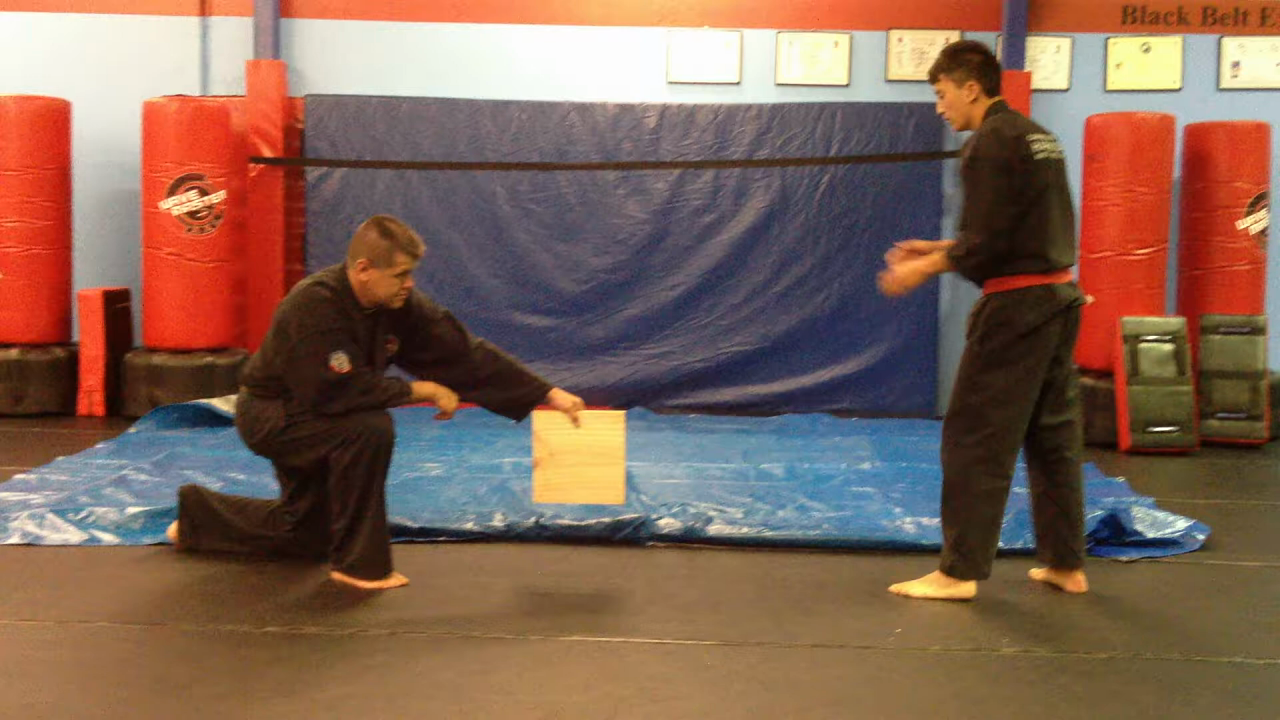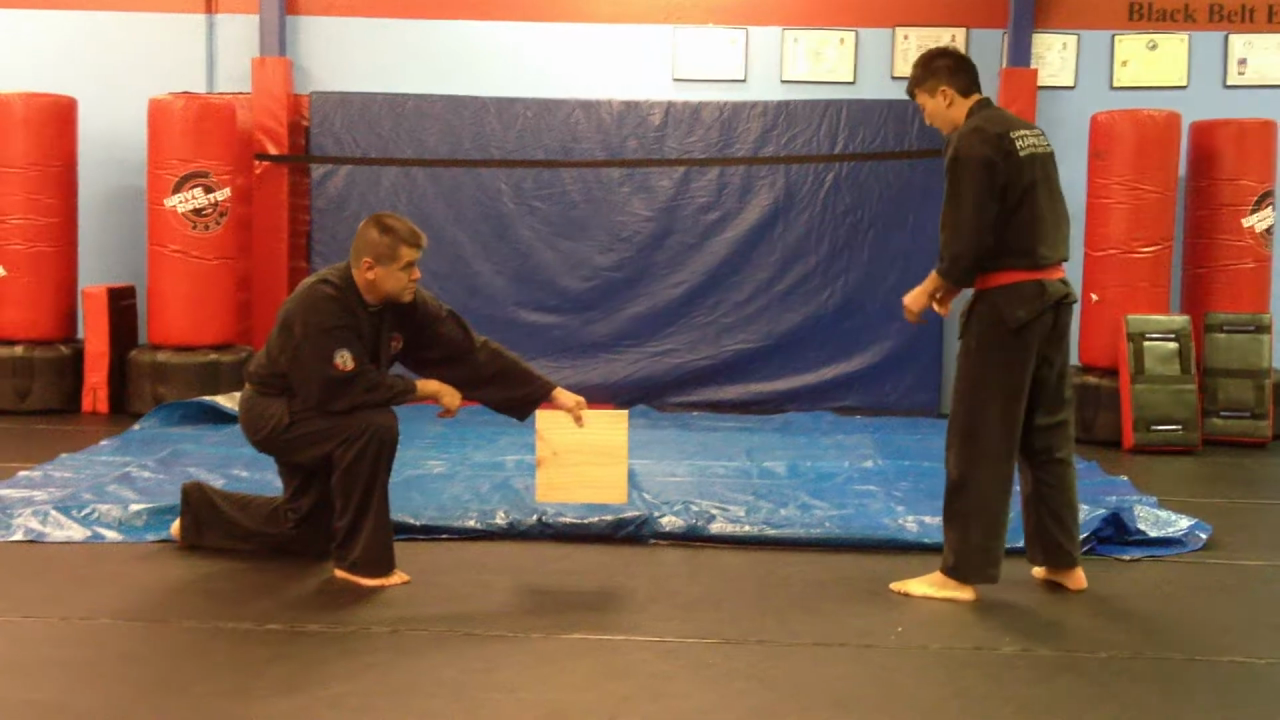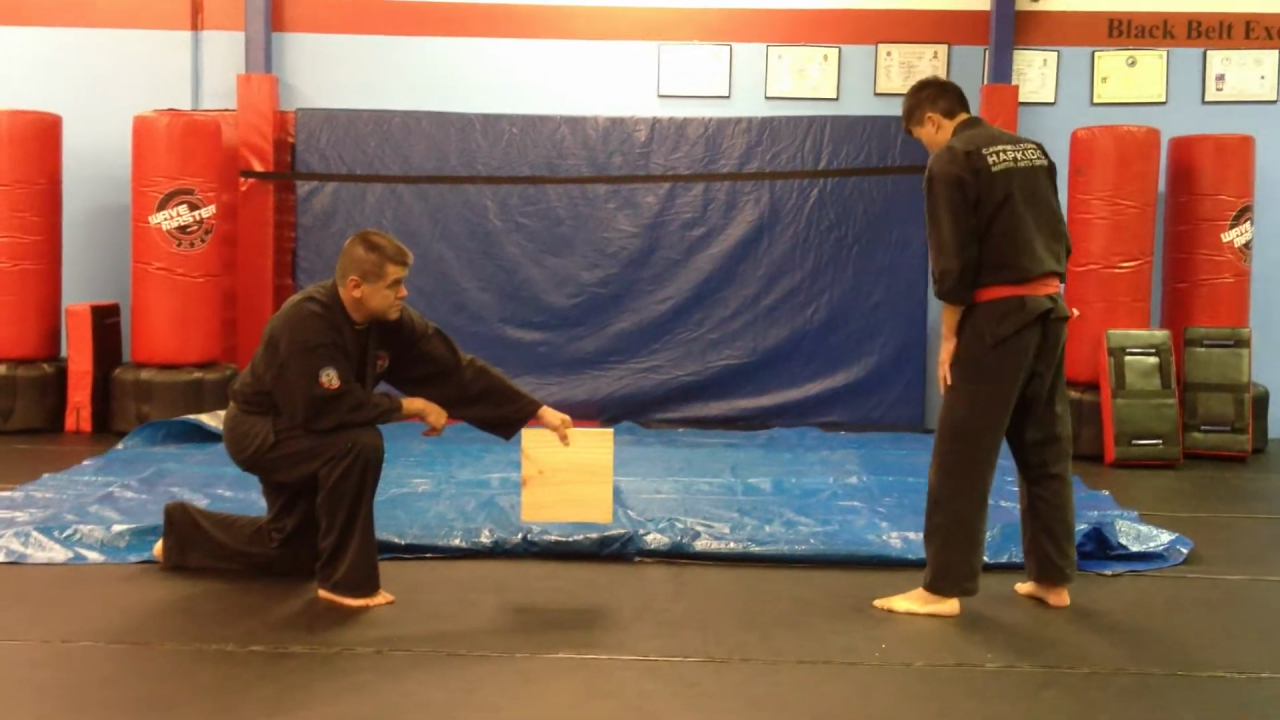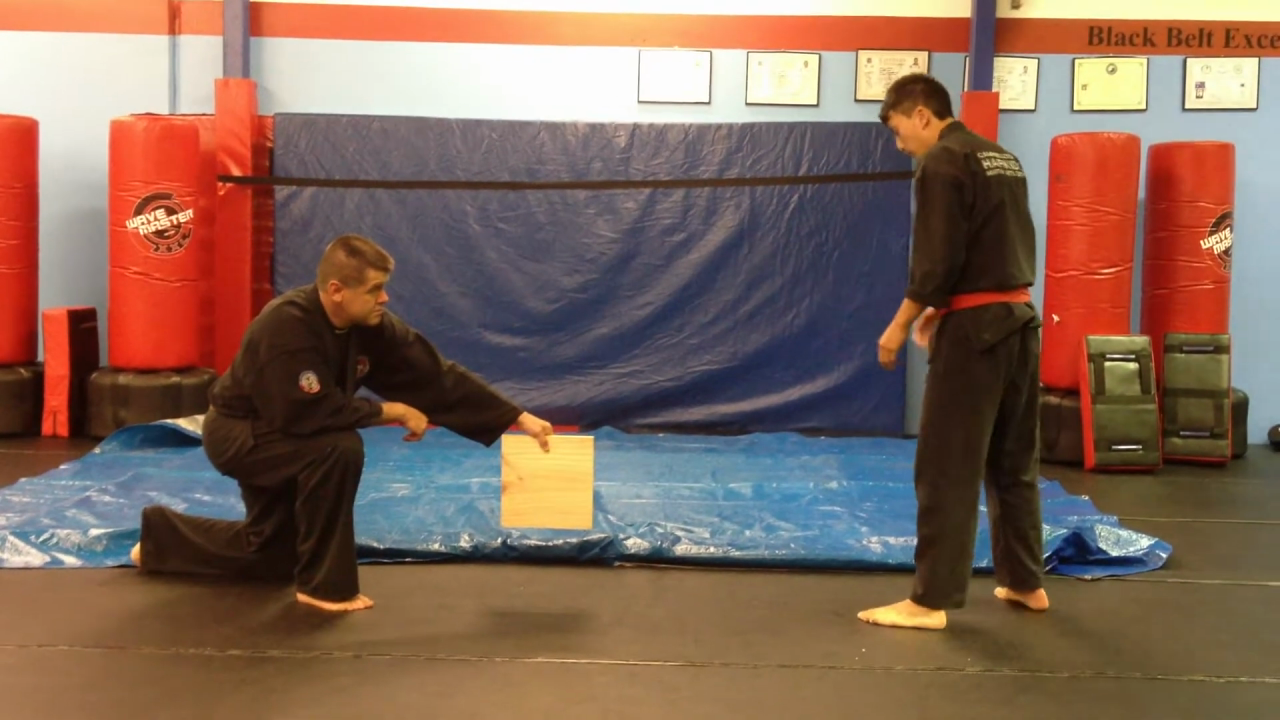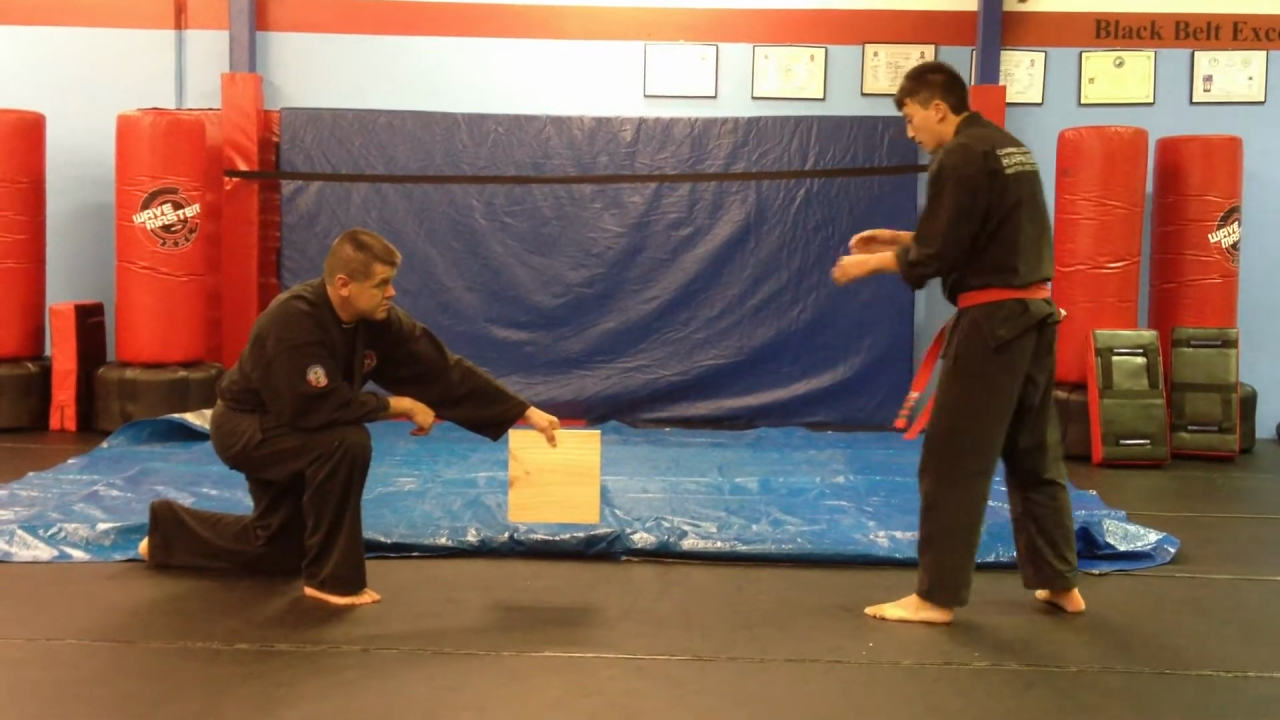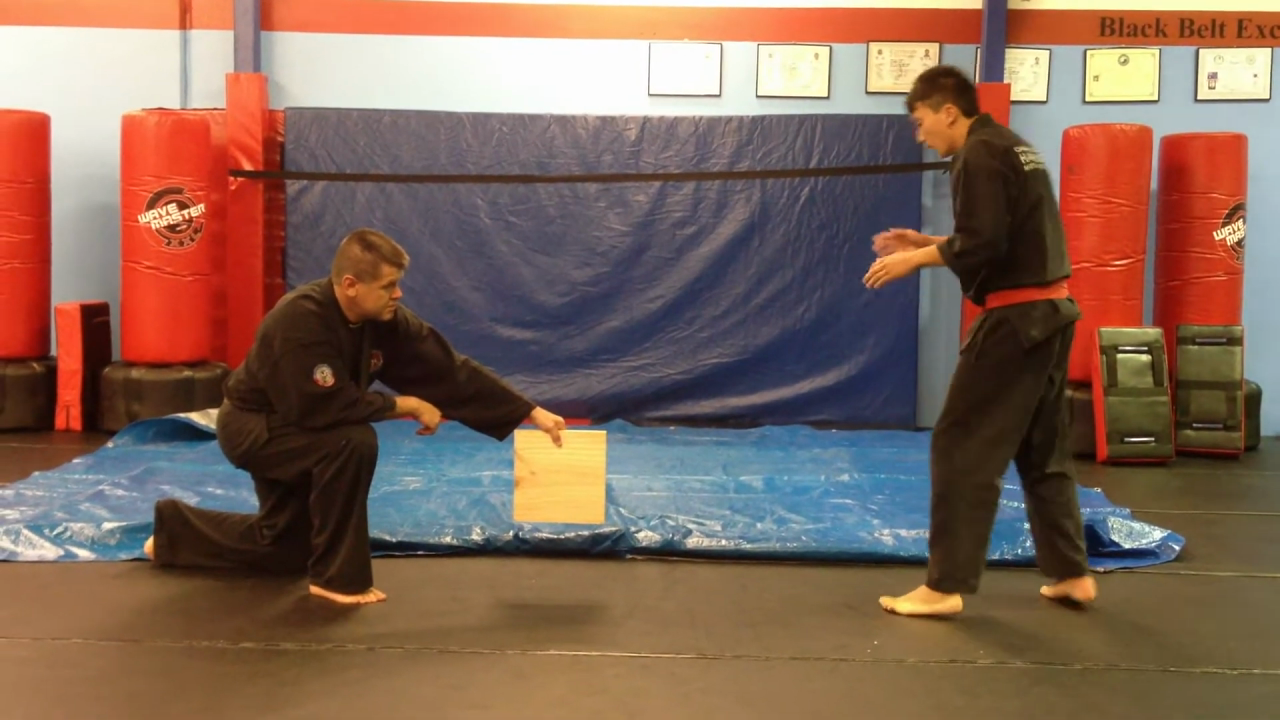
dt=0.5s
person 1, frame 1
left shoulder: (988, 144)
right shoulder: (1037, 136)
left elbow: (983, 242)
left wrist: (923, 269)
right wrist: (937, 250)
left hip: (1018, 304)
right hip: (1058, 296)
left knee: (974, 436)
right knee: (1055, 436)
left ankle: (960, 569)
right ankle: (1066, 564)
person 1, frame 2
left shoulder: (972, 144)
right shoulder: (1028, 133)
left elbow: (966, 241)
left wrist: (929, 289)
right wrist: (953, 283)
left hip: (1008, 302)
right hip: (1051, 292)
left knee: (978, 440)
right knee: (1047, 434)
left ankle: (962, 573)
right ankle: (1063, 561)
person 1, frame 3
left shoulder: (952, 162)
right shoulder: (1032, 151)
left elbow: (952, 263)
right elbow: (1060, 241)
left wrist: (949, 337)
left hip: (998, 314)
right hip: (1048, 309)
left knee: (962, 453)
right knee: (1045, 450)
left ankle: (943, 586)
right ankle: (1052, 578)
person 1, frame 4
left shoulder: (942, 164)
right shoulder: (1003, 159)
left elbow: (935, 262)
left wrist: (899, 326)
right wrist: (940, 311)
left hip: (975, 324)
right hip: (1019, 316)
left knee: (946, 463)
right knee: (1013, 458)
left ankle: (931, 598)
right ankle: (1025, 581)
person 1, frame 5
left shoulder: (959, 159)
right shoulder: (1012, 149)
left elbow: (937, 253)
left wrist: (870, 263)
right wrist: (899, 238)
left hip: (992, 320)
right hip: (1034, 313)
left knee: (953, 458)
right knee: (1036, 456)
left ankle: (935, 594)
right ankle: (1060, 583)
person 1, frame 6
left shoulder: (980, 155)
right shoulder: (1015, 150)
left elbow: (983, 242)
left wrist: (914, 259)
right wrist: (927, 243)
left hip: (1017, 319)
right hip: (1052, 311)
left knee: (965, 445)
right knee: (1044, 450)
left ankle: (945, 586)
right ankle: (1071, 573)
person 2, frame 1
left shoulder: (398, 304)
right shoulder: (314, 305)
left elbow: (464, 352)
right elbow: (343, 391)
left wrist: (547, 393)
right wrist: (423, 390)
left hip: (311, 412)
right hip: (270, 413)
left knee: (308, 533)
right knee: (369, 428)
left ankle: (196, 513)
right ankle: (357, 561)
person 2, frame 2
left shoulder: (403, 301)
right shoulder: (320, 304)
left elbow: (469, 351)
right elbow: (347, 389)
left wrist: (551, 392)
right wrist: (428, 389)
left hip: (315, 410)
right hip: (274, 410)
left knee: (310, 531)
right knee: (374, 427)
left ankle: (199, 512)
right ankle: (360, 560)
person 2, frame 3
left shoulder: (390, 319)
right shoulder: (306, 322)
left elbow: (455, 369)
right elbow: (333, 408)
left wrist: (536, 410)
right wrist: (413, 406)
left hip: (300, 429)
right hip: (258, 430)
left knee: (294, 550)
right knee: (359, 445)
left ankle: (183, 532)
right ankle: (345, 580)
person 2, frame 4
left shoulder: (371, 325)
right shoulder: (286, 326)
left elbow: (436, 375)
right elbow: (311, 412)
left wrist: (517, 417)
right wrist: (392, 411)
left hip: (278, 435)
right hip: (239, 433)
left knee: (273, 555)
right knee: (339, 449)
left ankle: (160, 535)
right ankle: (323, 583)
person 2, frame 5
left shoulder: (377, 320)
right shoulder: (294, 320)
left elbow: (443, 370)
right elbow: (318, 407)
left wrist: (524, 411)
right wrist: (400, 406)
left hip: (287, 428)
right hip: (246, 427)
left knee: (280, 548)
right knee: (346, 443)
left ankle: (167, 531)
right ankle: (330, 578)
person 2, frame 6
left shoulder: (385, 320)
right shoulder: (301, 320)
left elbow: (451, 371)
right elbow: (326, 406)
left wrist: (530, 412)
right wrist: (406, 405)
left hip: (293, 427)
right hip: (253, 426)
left knee: (286, 548)
right knee: (354, 442)
left ankle: (174, 529)
right ankle: (337, 576)
